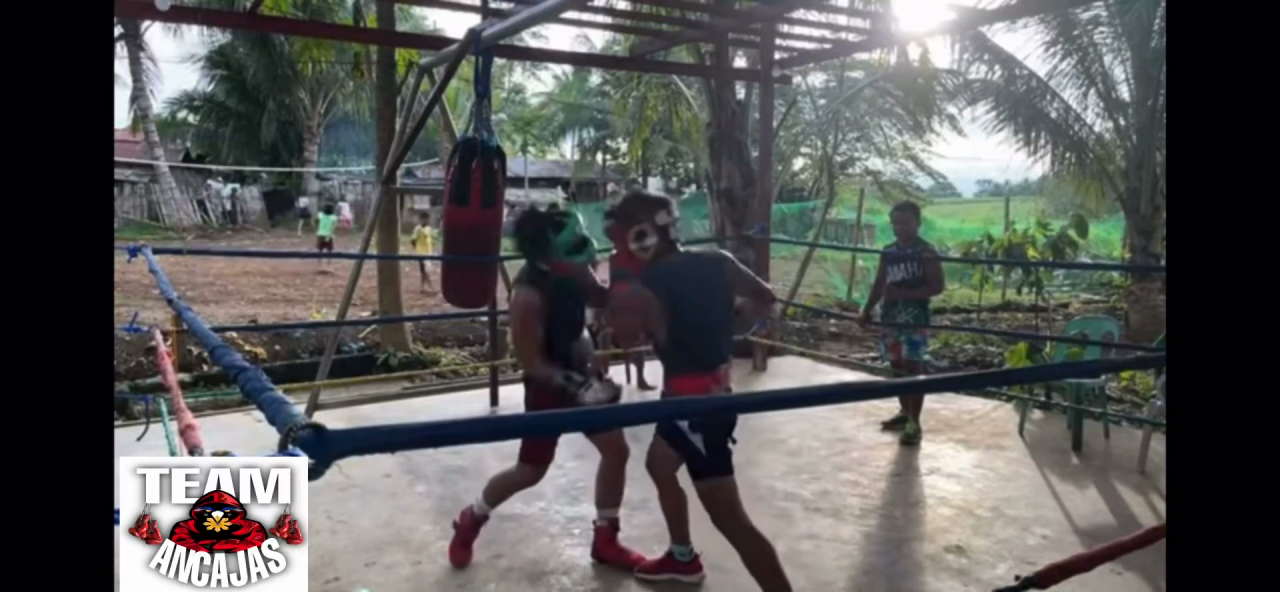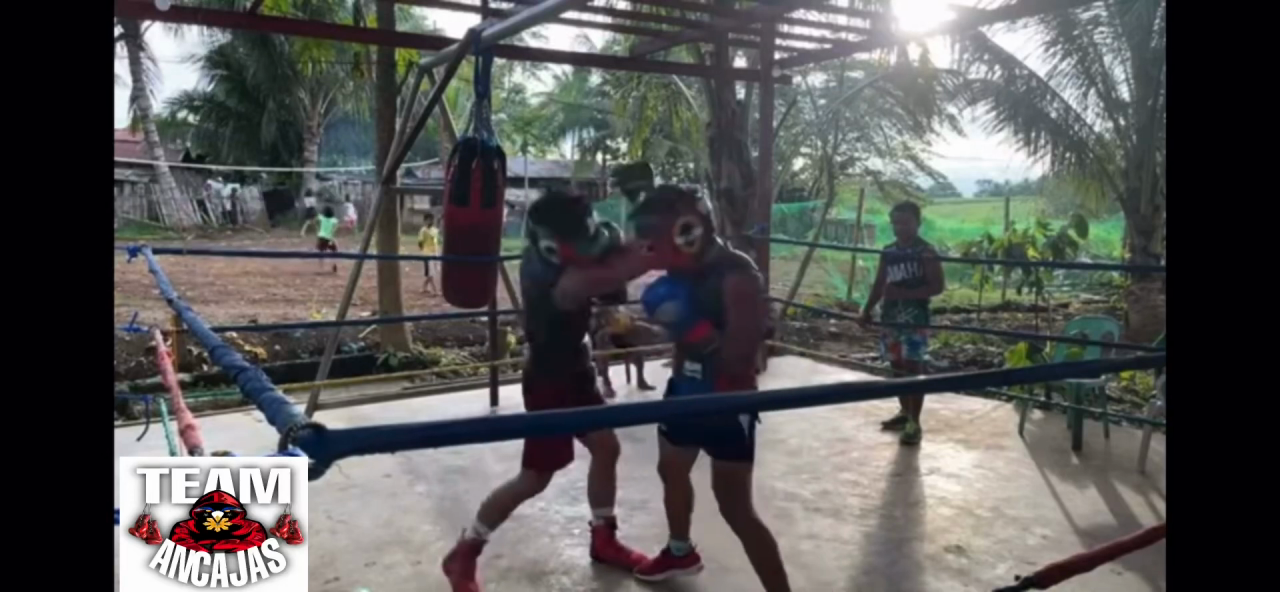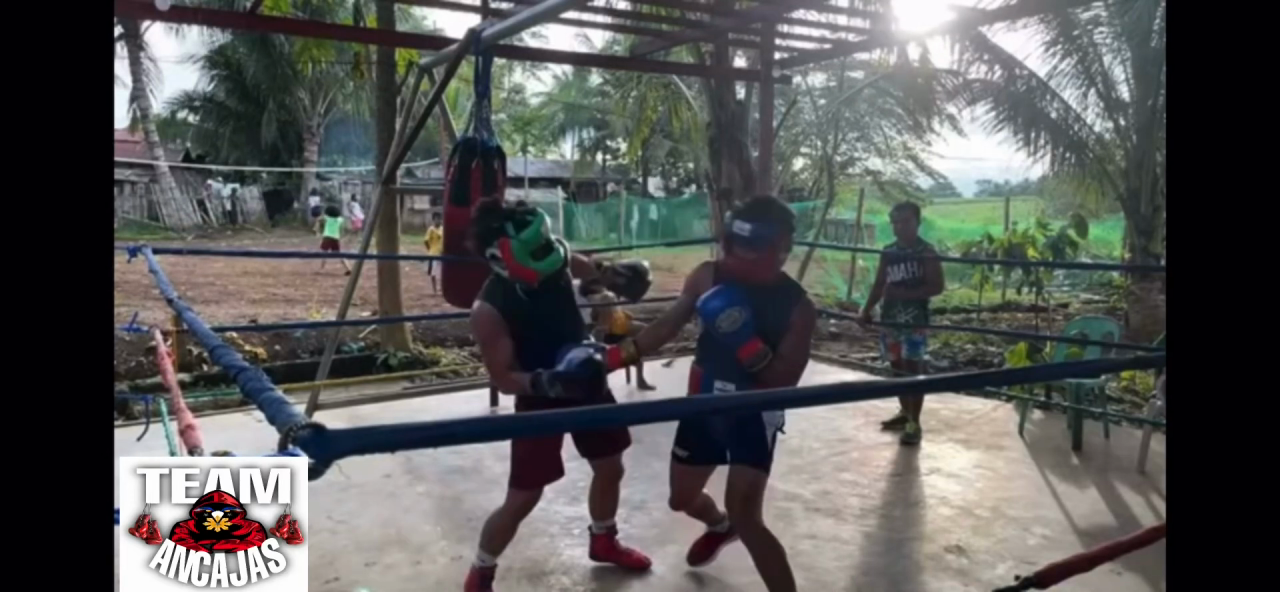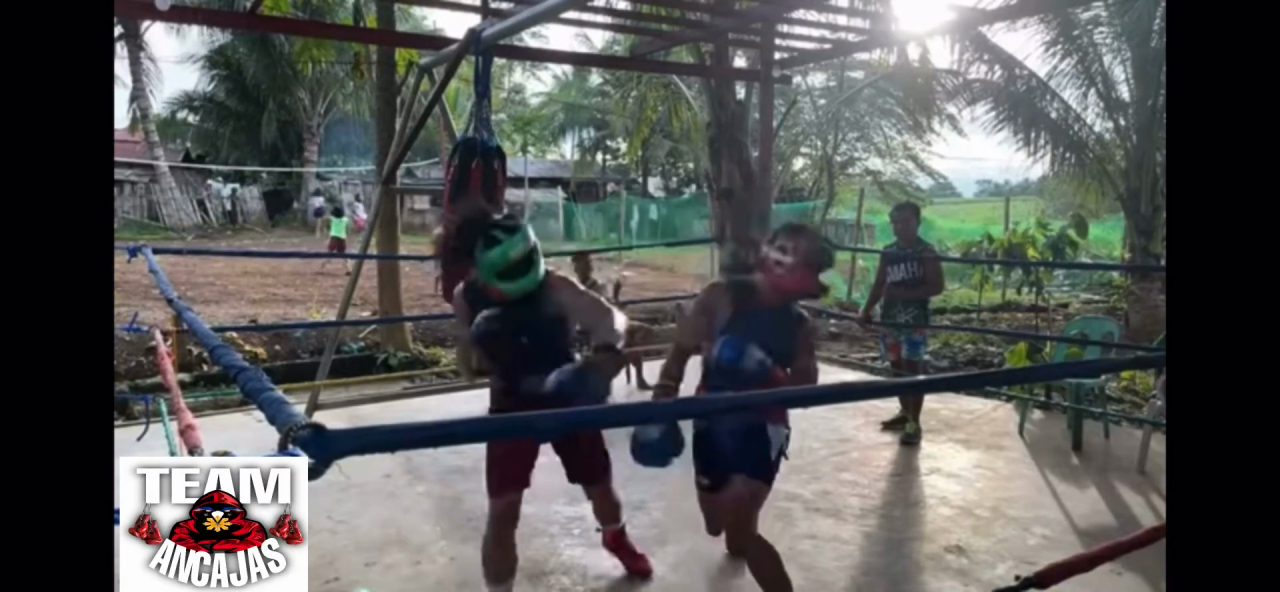
dt=0.2s
person 1, frame 1
left shoulder: (639, 292)
right shoulder: (710, 260)
left elbow: (620, 328)
right elbow: (763, 296)
right hip: (709, 395)
left knee: (728, 518)
right knee: (659, 467)
right ankle: (683, 557)
person 1, frame 2
left shoulder: (738, 277)
right shoulder: (690, 262)
left elbow: (742, 356)
left wrist: (692, 325)
left hip: (728, 398)
right hip: (686, 387)
left knee: (735, 509)
right knee: (671, 470)
right ankle: (681, 552)
person 1, frame 3
left shoulder: (797, 306)
right shoulder: (711, 276)
left elbow: (785, 380)
right elbow: (669, 323)
left wrist: (748, 343)
right wrist: (621, 352)
left hip: (754, 413)
left knee: (746, 516)
right knee: (681, 497)
right ankle: (719, 526)
person 1, frame 4
left shoulder: (797, 325)
right shoulder: (720, 296)
left elbow: (805, 386)
right elbow: (679, 352)
left wrist: (769, 375)
right wrist: (662, 403)
left hip: (762, 426)
right hip: (714, 422)
left knee: (742, 527)
right knee: (718, 522)
right ankle: (734, 529)
person 2, frame 1
left shoulder: (570, 270)
right shoulder: (530, 297)
left elbow: (599, 297)
right elbow: (529, 362)
right wrist: (574, 385)
left hip: (581, 369)
right hip: (551, 381)
left knee: (616, 450)
right knee: (531, 469)
left ankle: (605, 539)
right ankle: (468, 522)
person 2, frame 2
left shoulder: (540, 249)
right shoulder: (573, 279)
right elbow: (637, 263)
left hip: (568, 373)
right hip: (552, 381)
left knee: (607, 447)
right knee: (536, 476)
left ankle: (604, 539)
right ankle: (466, 553)
person 2, frame 3
left shoulder: (553, 261)
right shoulder: (490, 310)
left elbow: (591, 269)
right elbow: (504, 378)
right wrist: (548, 382)
left hip: (584, 381)
right hip: (541, 399)
left knee: (611, 467)
right knee: (522, 498)
left ankle: (603, 540)
person 2, frame 4
left shoulder: (552, 287)
right shoulder: (467, 296)
left elbow: (608, 318)
right elbow: (471, 360)
left wrist: (608, 349)
right wrist: (481, 345)
left hip: (568, 399)
right hip: (511, 402)
left knee: (600, 490)
right knee: (502, 512)
left ankle: (616, 536)
person 3, frame 1
left shoulder: (926, 252)
right shoulder: (888, 251)
left elbow: (937, 286)
right elbow: (879, 284)
left wrist: (904, 293)
right wrist: (867, 310)
left hip: (915, 318)
right hip: (890, 316)
left knee: (914, 367)
right knee: (898, 366)
left ankle: (914, 422)
right ankle: (904, 412)
person 3, frame 2
left shoulder: (926, 252)
right shoulder: (888, 252)
left elbow: (937, 286)
right elbow: (879, 284)
left wrist: (904, 293)
right wrist: (867, 310)
left hip: (915, 318)
right hip: (890, 316)
left knee: (914, 368)
right knee: (897, 366)
left ankle: (914, 423)
right ankle: (904, 412)
person 3, frame 3
left shoulder: (926, 252)
right shoulder: (888, 252)
left elbow: (937, 286)
right elbow: (879, 284)
left wrist: (905, 293)
right wrist: (867, 310)
left hip: (914, 318)
right hip: (890, 316)
left knee: (914, 368)
right knee: (897, 366)
left ankle: (914, 423)
right ankle: (904, 412)
person 3, frame 4
left shoulder: (926, 252)
right shoulder: (888, 251)
left elbow: (937, 286)
right elbow: (879, 284)
left wrist: (905, 293)
right wrist: (867, 309)
left hip: (915, 318)
right hip: (890, 316)
left knee: (914, 368)
right knee: (897, 366)
left ankle: (914, 423)
right ankle: (904, 412)
